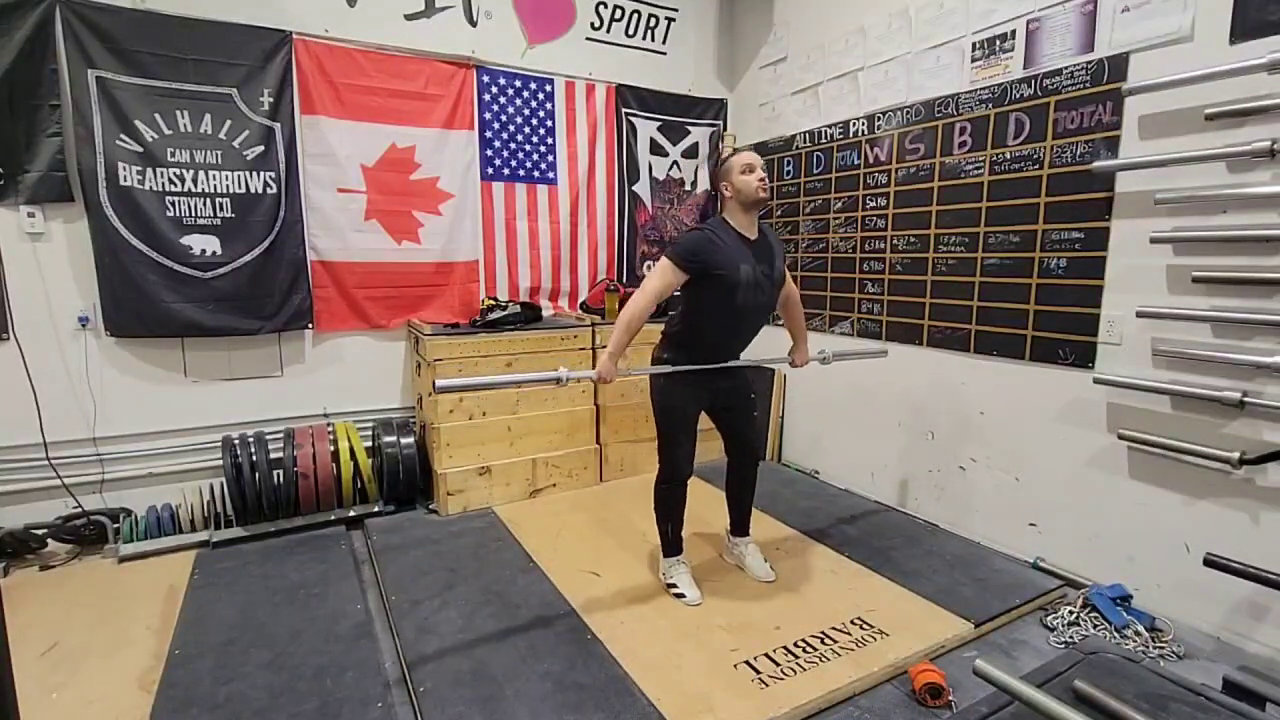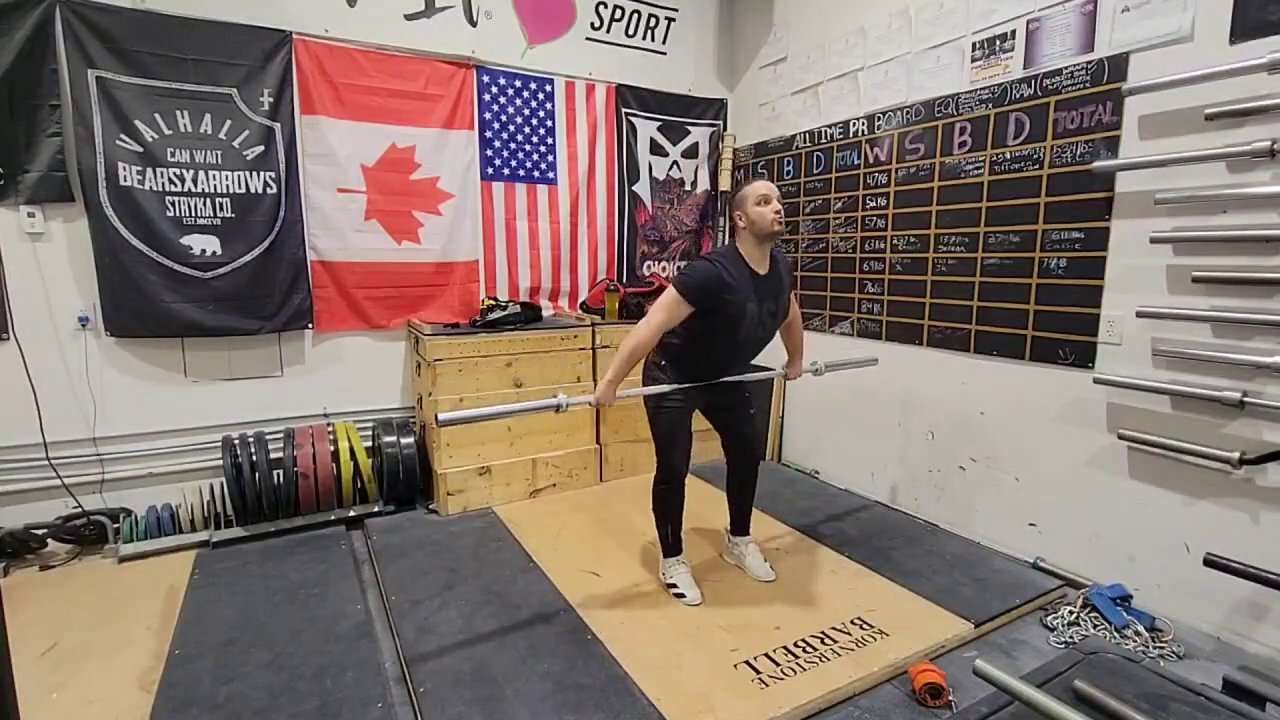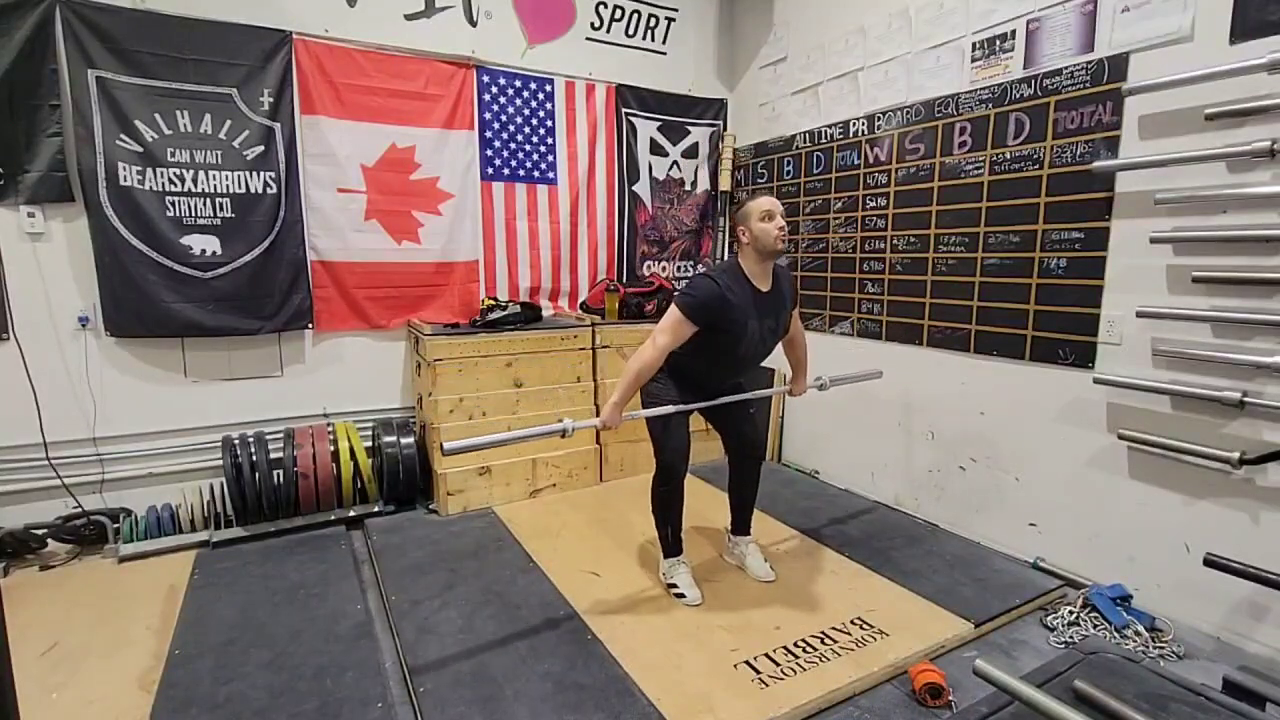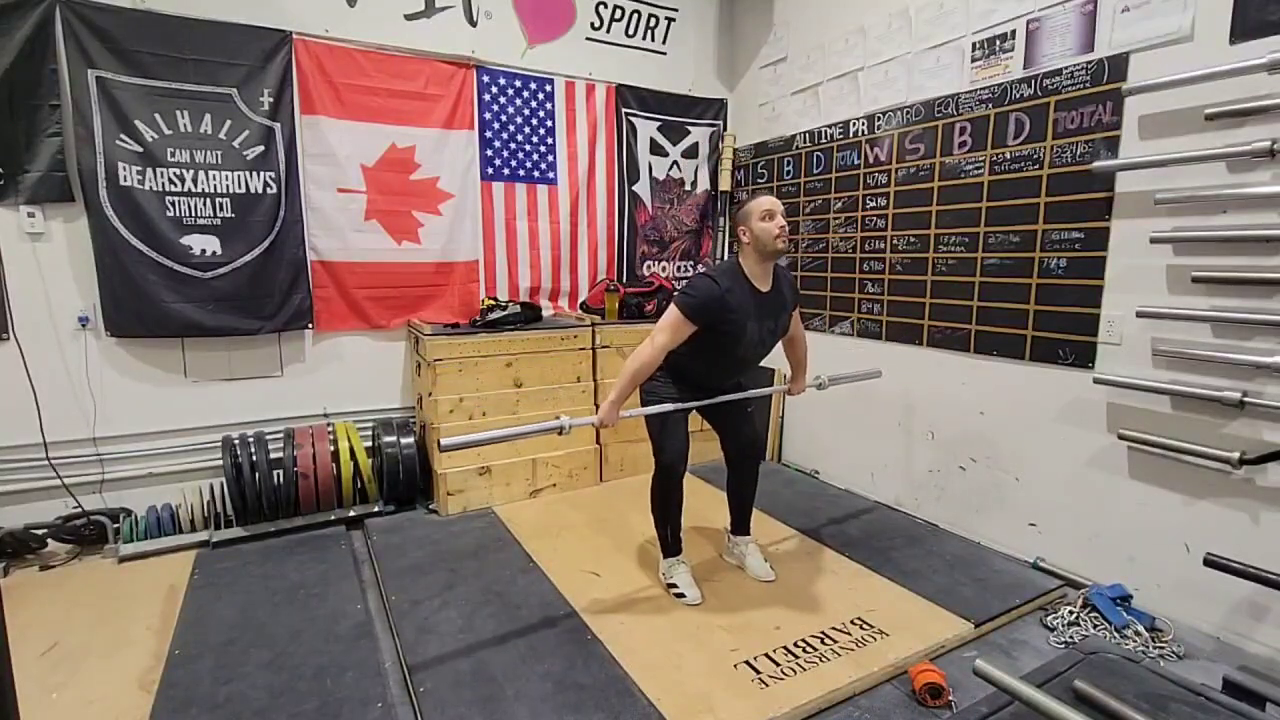
dt=0.3s
person 1, frame 1
left shoulder: (771, 245)
right shoulder: (704, 242)
left elbow: (788, 296)
right elbow: (647, 296)
left wrist: (800, 345)
right wrist: (611, 355)
left hip: (728, 368)
right hip: (680, 369)
left knee: (747, 452)
right knee: (677, 465)
left ankle: (739, 540)
right ankle: (672, 561)
person 1, frame 2
left shoulder: (781, 268)
right shoulder: (712, 272)
left elbow: (790, 316)
right elbow: (653, 325)
left wrist: (796, 361)
right wrist: (610, 382)
left hip: (725, 376)
right hip: (674, 375)
left knee: (748, 451)
right knee: (674, 466)
left ankle: (739, 541)
right ankle: (672, 561)
person 1, frame 3
left shoulder: (784, 284)
right shoulder: (715, 288)
left elbow: (793, 333)
right elbow: (657, 345)
left wrist: (800, 376)
right wrist: (616, 404)
left hip: (723, 382)
right hip: (672, 381)
left knee: (750, 449)
right knee: (673, 463)
left ankle: (739, 541)
right ankle: (672, 560)
person 1, frame 4
left shoulder: (785, 284)
right shoulder: (714, 288)
left elbow: (794, 335)
right elbow: (656, 345)
left wrist: (799, 377)
right wrist: (613, 402)
left hip: (723, 381)
right hip: (671, 380)
left knee: (749, 449)
right knee: (671, 462)
left ankle: (739, 540)
right ankle: (672, 560)
